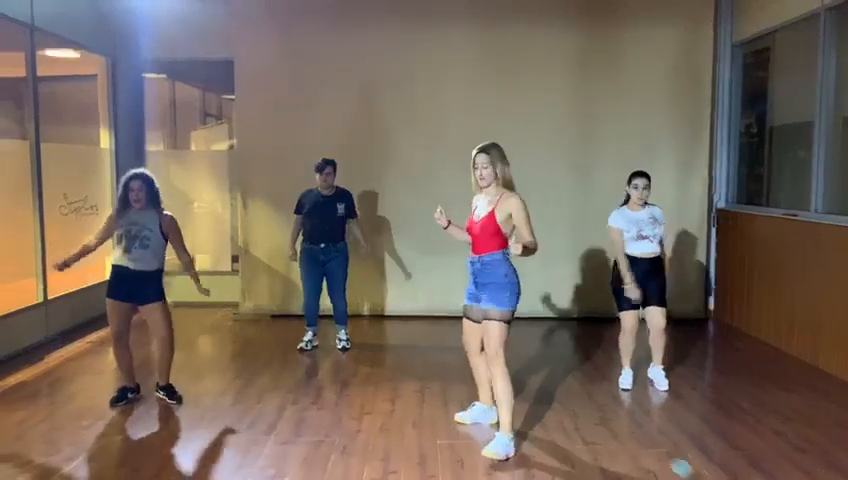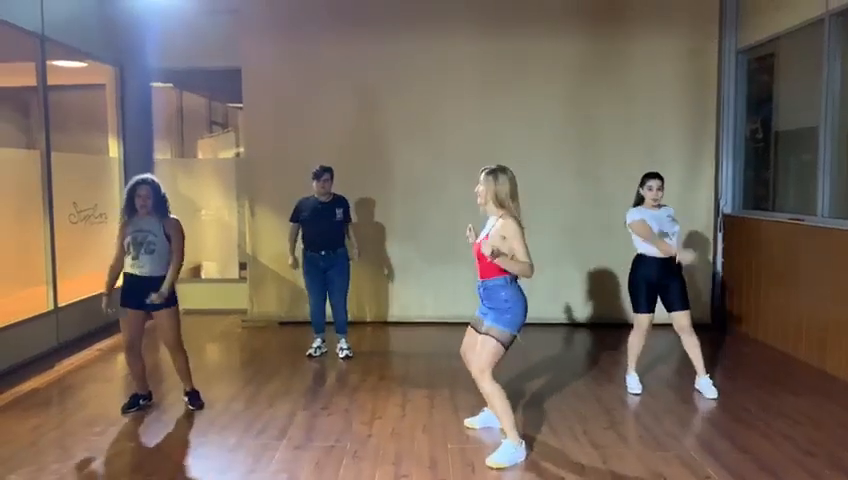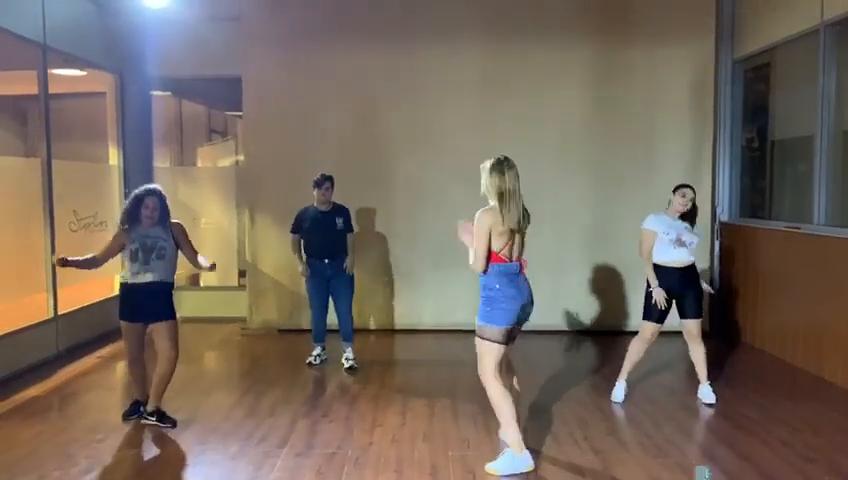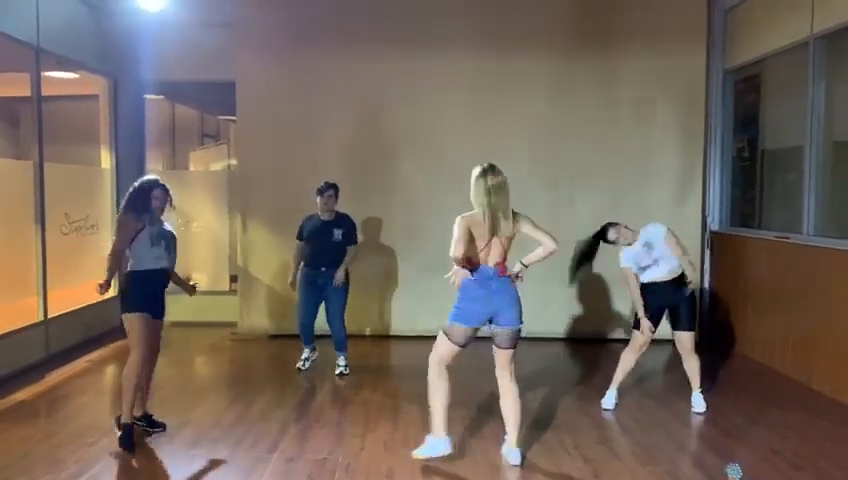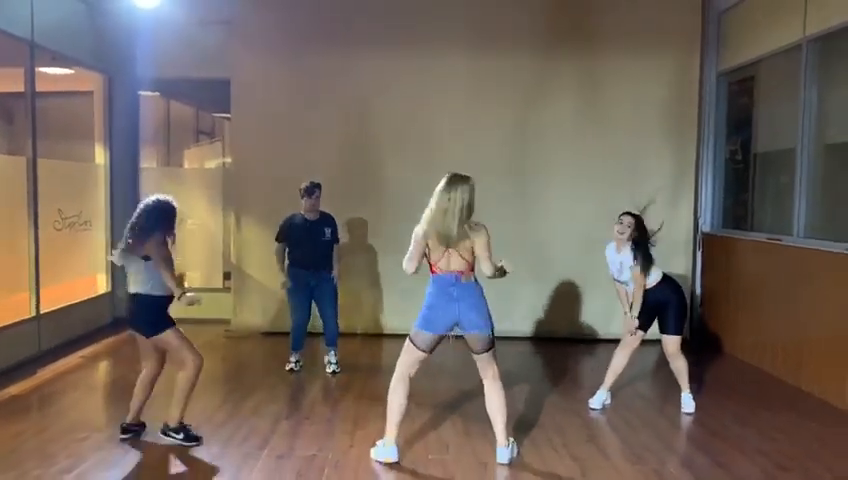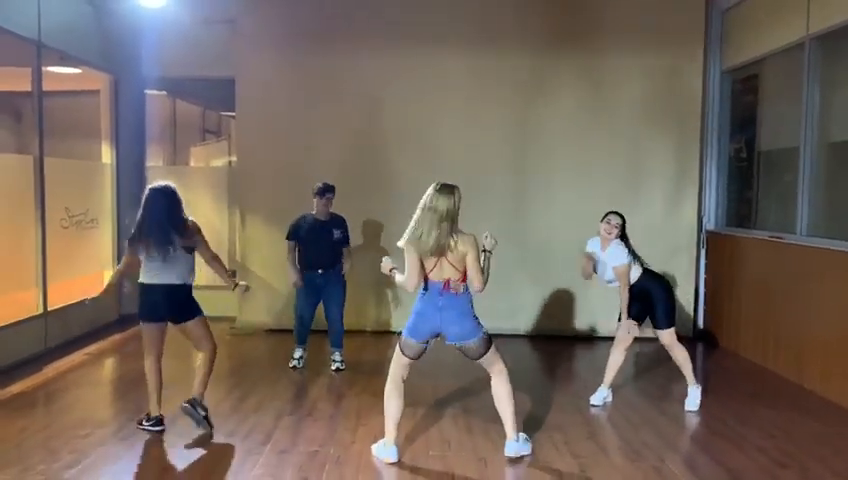
dt=0.4s
person 1, frame 1
left shoulder: (512, 201)
right shoulder: (477, 201)
left elbow: (531, 244)
left wrist: (521, 247)
right wrist: (446, 225)
left hip: (499, 279)
right hip: (476, 279)
left knee: (494, 355)
right knee: (472, 348)
left ankle: (505, 436)
right ankle: (486, 406)
person 1, frame 2
left shoulder: (507, 223)
right shoulder: (491, 221)
left elbow: (528, 269)
left wrist: (496, 257)
right wrist: (475, 244)
left hip: (506, 303)
right hip: (491, 301)
left knee: (482, 370)
right knee: (467, 353)
left ankle: (514, 444)
right ankle: (493, 412)
person 1, frame 3
left shoulder: (485, 215)
right shoulder: (520, 213)
left elbow: (479, 265)
left wrist: (471, 243)
left hip: (498, 294)
right hip: (520, 290)
left knee: (488, 373)
right knee: (501, 362)
left ankle: (519, 454)
right ankle: (510, 426)
person 1, frame 4
left shoulder: (467, 220)
right shoulder: (515, 219)
left elbow: (457, 252)
right elbow: (551, 245)
left wrist: (461, 268)
right wrist: (521, 266)
left hip: (475, 295)
right hip: (506, 295)
left knee: (437, 364)
right knee: (505, 373)
left ankle: (438, 438)
right ankle: (512, 447)
person 1, frame 5
left shoulder: (426, 227)
right shoulder: (477, 230)
left elbow: (409, 267)
right elbow: (489, 271)
right wrist: (500, 270)
left hip: (439, 301)
right hip: (471, 299)
left knee: (403, 372)
right knee: (490, 374)
left ankle: (388, 446)
right ankle: (504, 446)
person 1, frame 6
left shoulder: (416, 239)
right shoulder: (467, 241)
left elbow: (411, 284)
right elbow: (478, 285)
left wrist: (391, 270)
right wrist: (486, 252)
left hip: (426, 310)
right hip: (459, 313)
left knee: (396, 376)
right knee: (498, 371)
left ankle: (388, 446)
right ankle: (513, 441)
person 2, frame 1
left shoulder: (164, 220)
right shoulder: (118, 216)
left elbow: (182, 253)
right elbow: (95, 241)
left wrist: (197, 283)
right wrist: (70, 260)
left hip: (149, 282)
right hip: (120, 280)
left knee: (165, 335)
right knee: (118, 336)
left ankle: (163, 384)
right ankle: (129, 387)
person 2, frame 2
left shoulder: (169, 223)
right shoulder: (127, 225)
left elbow: (177, 260)
right elbow: (118, 261)
left wrist: (165, 291)
right wrist: (107, 292)
left hip: (161, 290)
right hip: (132, 287)
left knee: (173, 344)
right knee: (130, 344)
left ankle: (190, 390)
right ankle: (142, 393)
person 2, frame 3
left shoulder: (174, 229)
right shoulder: (126, 233)
left elbow: (193, 257)
right elbow: (99, 259)
left wrist: (205, 264)
right wrist: (71, 262)
left hip: (160, 296)
right hip: (131, 296)
left knee: (169, 355)
right knee: (134, 356)
left ankle: (152, 409)
right ankle: (140, 400)
person 2, frame 4
left shoulder: (164, 227)
right shoulder: (132, 220)
right elbow: (117, 251)
left wrist: (184, 284)
right wrist: (108, 279)
left hip: (156, 289)
right hip: (137, 287)
left knee: (151, 354)
right knee: (139, 354)
left ankle: (141, 413)
right ankle: (125, 421)
person 2, frame 5
left shoulder: (134, 239)
right shoulder: (155, 238)
right elbow: (163, 267)
right wrist: (181, 293)
left hip: (140, 306)
right hip: (149, 307)
left knee: (152, 364)
right knee: (192, 362)
left ankle: (131, 422)
right ankle: (173, 425)
person 2, frame 6
left shoulder: (139, 235)
right shoulder: (188, 227)
left elbow: (124, 269)
right elbow: (211, 258)
left wrist: (103, 291)
right wrist: (234, 283)
left hip: (149, 297)
right hip: (179, 297)
left knee: (152, 356)
right knee: (207, 348)
left ankle: (154, 416)
right ankle: (196, 400)
person 3, frame 1
left shoulder: (656, 212)
right shoulder: (618, 216)
right elbow: (620, 252)
left wrist: (665, 263)
right wrist: (629, 282)
left hip: (653, 270)
right hip: (627, 269)
left knee: (658, 325)
right knee: (629, 326)
left ankle: (656, 368)
right ankle: (626, 370)
person 3, frame 2
left shoulder: (668, 211)
right shoulder: (635, 214)
right elbow: (651, 238)
right wrist: (679, 252)
left hip: (671, 270)
right hip: (645, 270)
left knee: (685, 326)
right knee: (641, 326)
left ankle: (702, 378)
right ankle: (631, 374)
person 3, frame 3
left shoulder: (687, 226)
right shoulder: (654, 220)
right elbow: (645, 256)
left wrist: (699, 281)
right wrist: (655, 286)
left hip: (688, 280)
right hip: (662, 278)
left knee: (694, 335)
right knee: (646, 335)
left ankle: (704, 386)
right ankle: (621, 381)
person 3, frame 4
left shoulder: (655, 231)
right shoulder: (625, 255)
left elbow: (680, 253)
right elbow: (634, 288)
left wrist: (690, 271)
right wrist: (642, 317)
left hip: (679, 290)
right hip: (650, 294)
left knee: (686, 348)
right knee: (636, 345)
left ankle: (696, 395)
right ankle: (612, 392)
person 3, frame 5
left shoulder: (635, 254)
right shoulder: (610, 250)
left elbow: (638, 288)
right elbow: (620, 284)
left wrist: (634, 317)
right wrist: (627, 312)
left hip: (668, 296)
right hip: (643, 300)
left knee: (672, 351)
right knee: (625, 344)
left ankle: (686, 395)
right ankle: (603, 392)
person 3, frame 6
left shoulder: (618, 251)
right shoulder: (593, 244)
left elbow: (624, 287)
right elbow: (587, 275)
left wrist: (625, 317)
right wrist: (586, 262)
left hip: (655, 290)
right hip: (635, 295)
left knee: (669, 342)
right knee: (620, 341)
left ankle: (693, 388)
right ankle: (604, 390)
person 4, frame 1
left shoulder: (344, 196)
right shoulder: (306, 197)
left elbow: (352, 221)
right elbow: (298, 221)
left wrist: (362, 241)
right wrist: (292, 246)
left hip: (336, 252)
right hip: (310, 251)
left knee: (338, 295)
right knee: (310, 295)
left ankle: (342, 333)
right ankle: (310, 335)
person 4, frame 2
left shoulder: (341, 202)
right shoulder: (303, 204)
left elbow: (347, 225)
right elbow: (294, 228)
left wrist: (354, 245)
right wrist: (291, 254)
left hip: (337, 258)
right hip: (312, 259)
left knee: (339, 302)
right knee: (316, 302)
left ankle: (342, 342)
right ankle: (319, 341)
person 4, frame 3
left shoulder: (342, 211)
right shoulder: (304, 214)
left elbow: (349, 236)
right elbow: (295, 239)
left wrist: (350, 257)
right wrist: (301, 262)
left hip: (340, 267)
right hip: (315, 268)
left knee: (344, 310)
right knee: (317, 311)
left ankle: (348, 352)
right ankle: (319, 349)
person 4, frame 4
left shoulder: (345, 222)
right shoulder: (308, 222)
left elbow: (351, 249)
right elbow: (299, 247)
left wrist: (342, 268)
right wrist: (293, 273)
left hip: (334, 276)
right hip: (309, 275)
left knee: (336, 319)
right knee: (304, 318)
left ankle: (341, 359)
right ankle: (309, 350)
person 4, frame 5
left shoulder: (328, 221)
right shoulder: (290, 222)
left elbow: (334, 247)
right elbow: (280, 249)
left wrist: (336, 267)
right wrist: (284, 274)
left hip: (324, 276)
right hip: (298, 276)
left knee: (330, 316)
right knee: (299, 319)
left ankle: (332, 355)
right ankle: (295, 356)
person 4, frame 6
left shoulder: (339, 222)
right shoulder: (301, 222)
left elbow: (345, 246)
right elbow: (291, 248)
left wrist: (347, 260)
right wrist: (294, 271)
left hip: (334, 277)
right hip: (307, 277)
left knee: (335, 317)
right knee: (302, 316)
left ankle: (336, 354)
right ankle: (299, 351)
